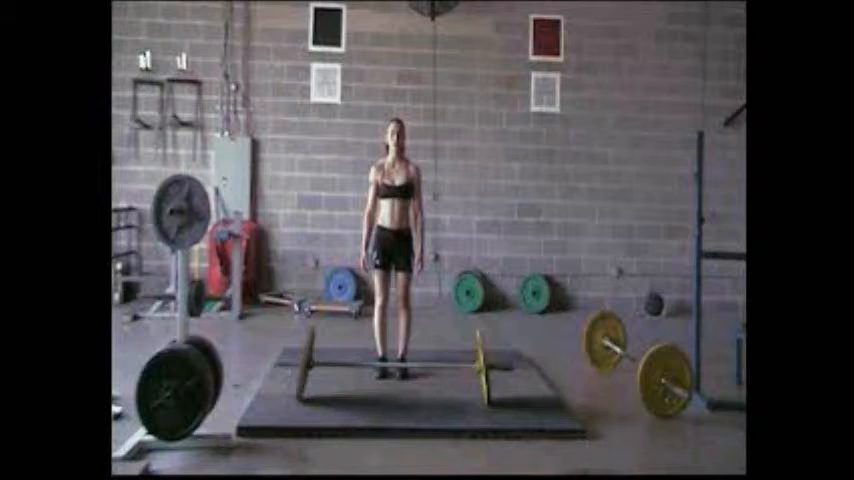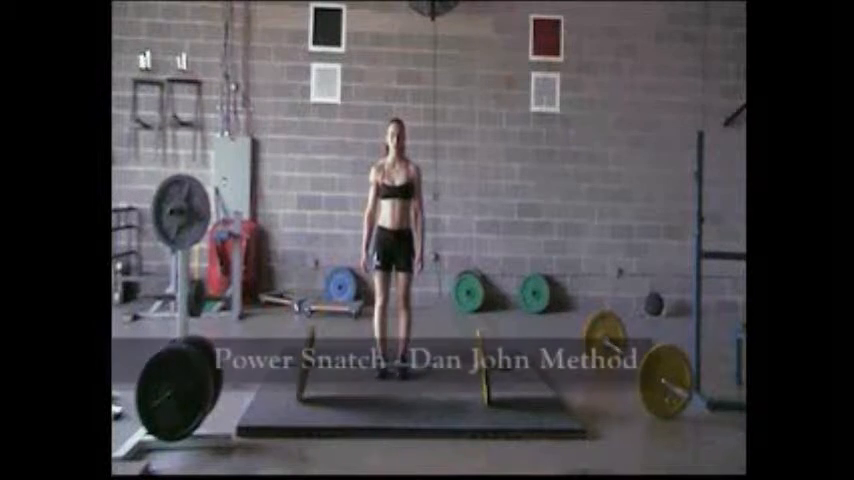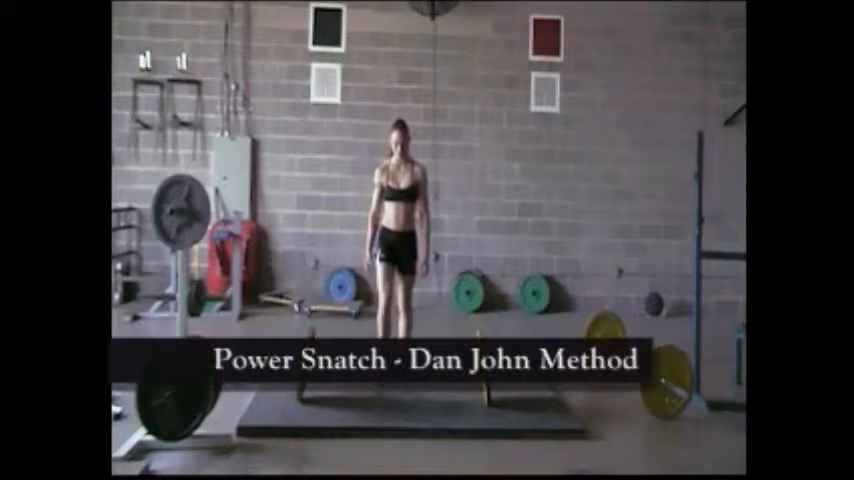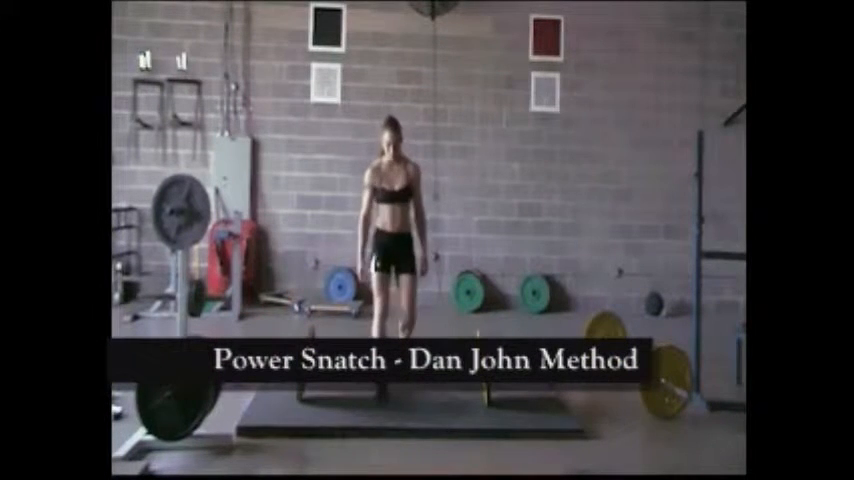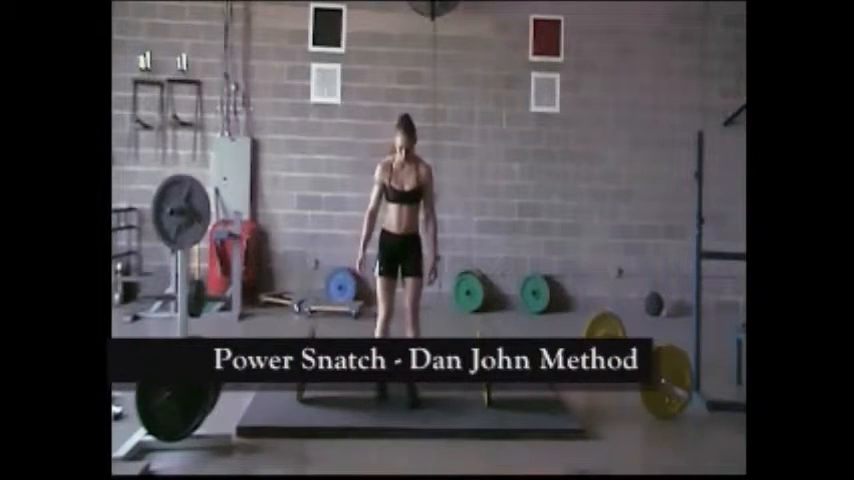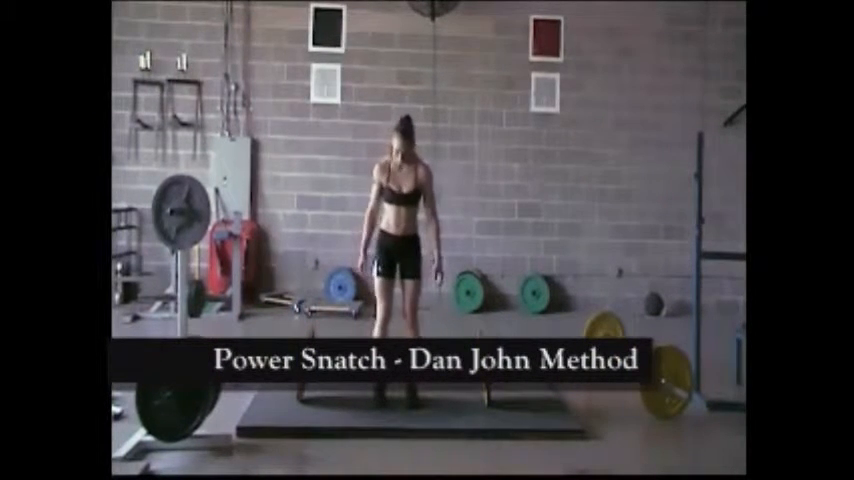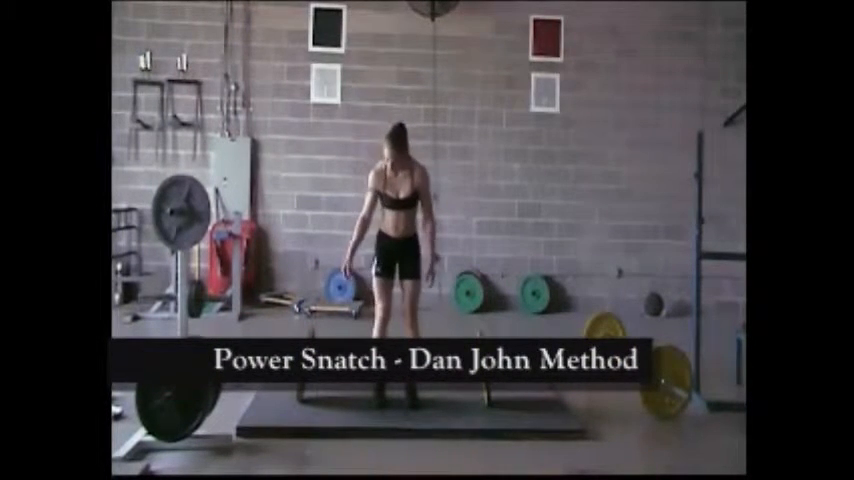
dt=0.5s
person 1, frame 1
left shoulder: (413, 170)
right shoulder: (377, 169)
left elbow: (417, 211)
right elbow: (370, 210)
left wrist: (420, 248)
right wrist: (364, 247)
left hip: (404, 238)
right hip: (382, 237)
left knee: (403, 301)
right knee: (381, 301)
left ankle: (402, 358)
right ankle: (381, 358)
person 1, frame 2
left shoulder: (413, 170)
right shoulder: (377, 169)
left elbow: (418, 211)
right elbow: (370, 210)
left wrist: (420, 249)
right wrist: (364, 248)
left hip: (405, 239)
right hip: (382, 237)
left knee: (404, 301)
right knee: (381, 301)
left ankle: (402, 357)
right ankle: (382, 358)
person 1, frame 3
left shoulder: (418, 172)
right shoulder: (381, 171)
left elbow: (423, 214)
right elbow: (374, 212)
left wrist: (424, 252)
right wrist: (368, 249)
left hip: (408, 240)
right hip: (386, 239)
left knee: (405, 304)
right knee: (385, 300)
person 1, frame 4
left shoulder: (412, 170)
right shoulder: (373, 172)
left elbow: (419, 213)
right elbow: (365, 215)
left wrist: (424, 251)
right wrist: (360, 255)
left hip: (405, 242)
right hip: (381, 242)
left knee: (409, 313)
right knee: (380, 310)
person 1, frame 5
left shoulder: (424, 171)
right shoulder: (383, 168)
left elbow: (429, 215)
right elbow: (372, 210)
left wrist: (433, 254)
right wrist: (362, 246)
left hip: (412, 245)
right hip: (387, 242)
left knee: (411, 314)
right knee: (384, 313)
left ankle: (411, 379)
person 1, frame 6
left shoulder: (423, 172)
right shoulder: (381, 168)
left elbow: (431, 215)
right elbow: (372, 211)
left wrist: (437, 254)
right wrist: (362, 249)
left hip: (410, 245)
right hip: (385, 243)
left knee: (411, 316)
right knee: (383, 314)
left ankle: (411, 381)
right ankle: (379, 378)
person 1, frame 7
left shoulder: (419, 174)
right shoulder: (376, 174)
left elbow: (428, 218)
right elbow: (365, 216)
left wrist: (432, 256)
right wrist: (350, 253)
left hip: (410, 246)
right hip: (384, 245)
left knee: (410, 316)
right knee: (382, 314)
left ankle: (411, 381)
right ankle: (378, 379)
